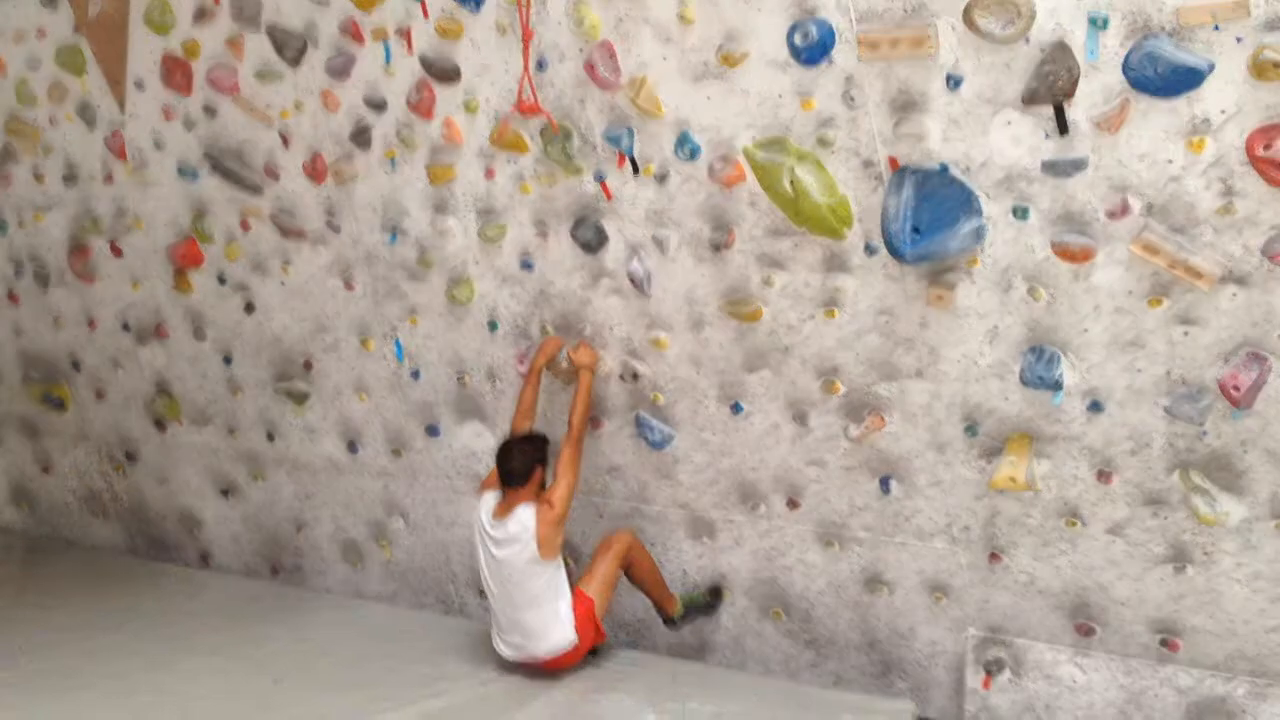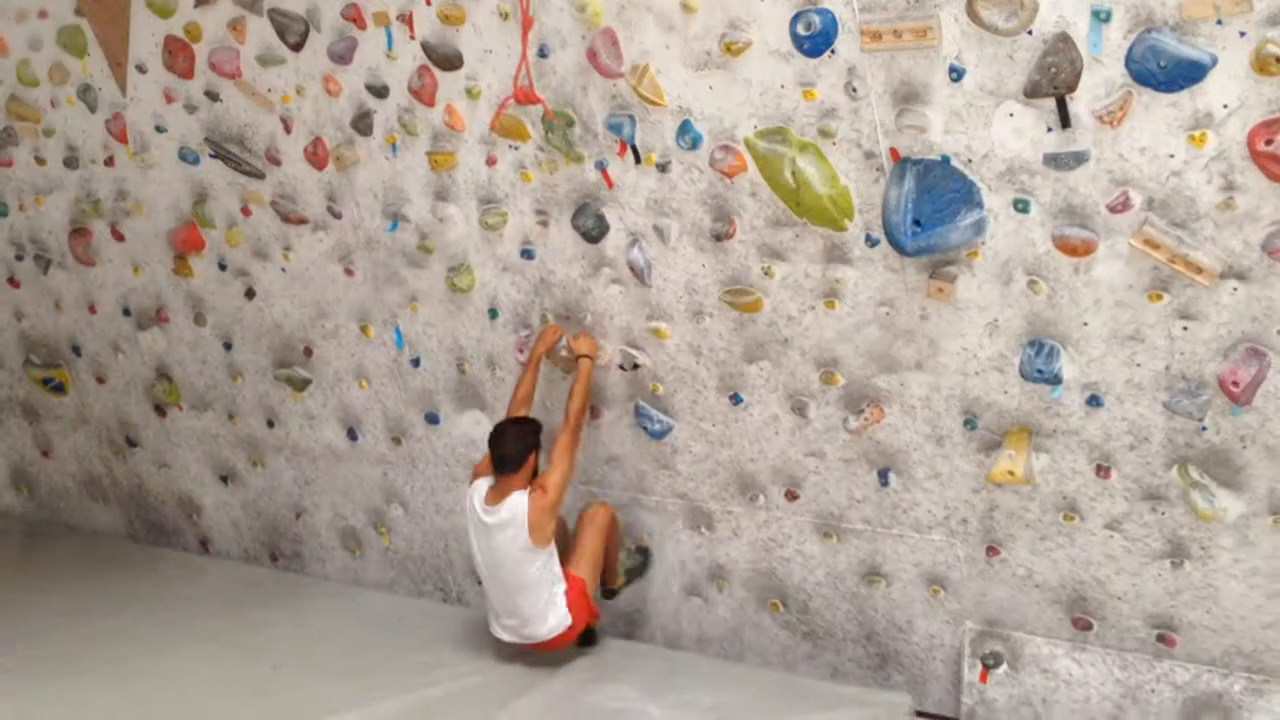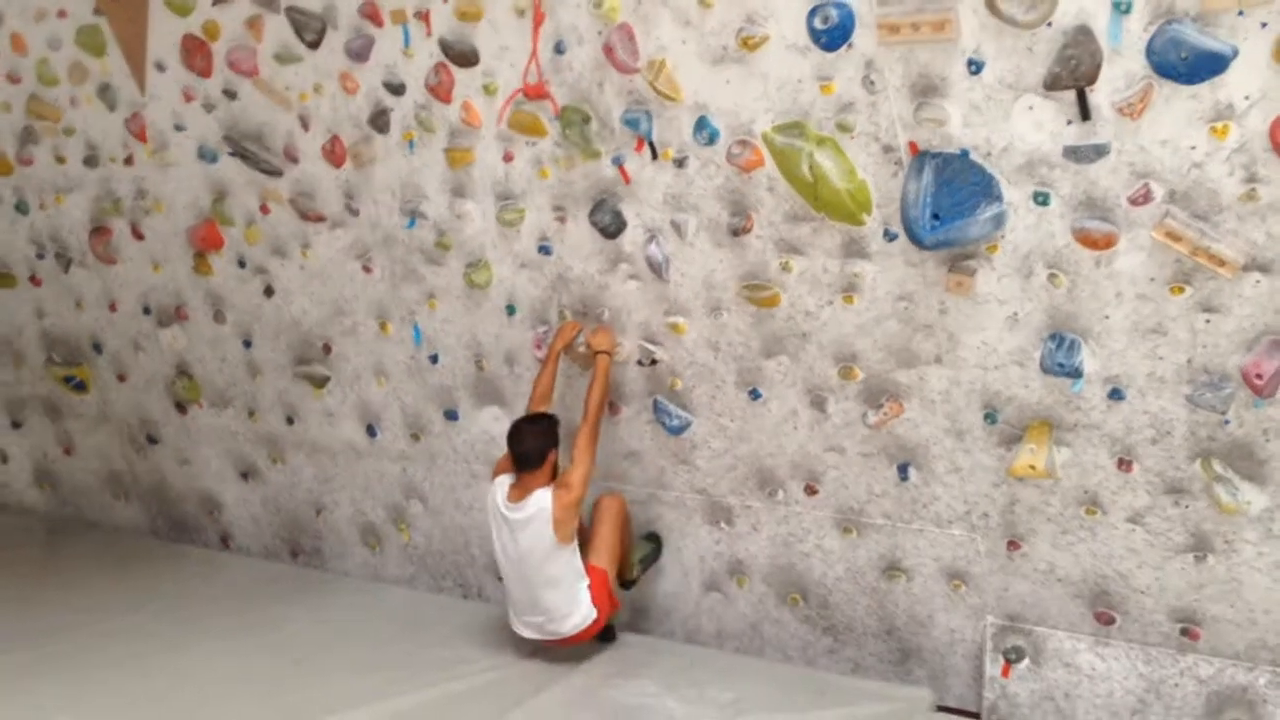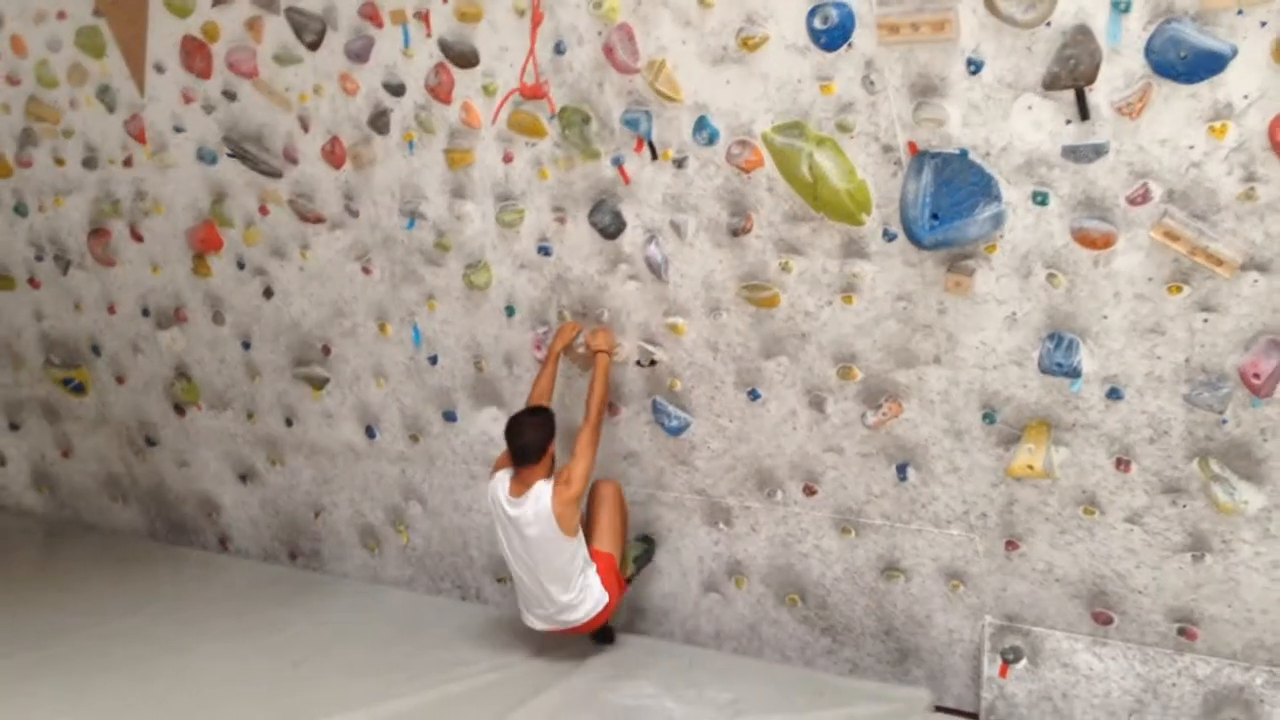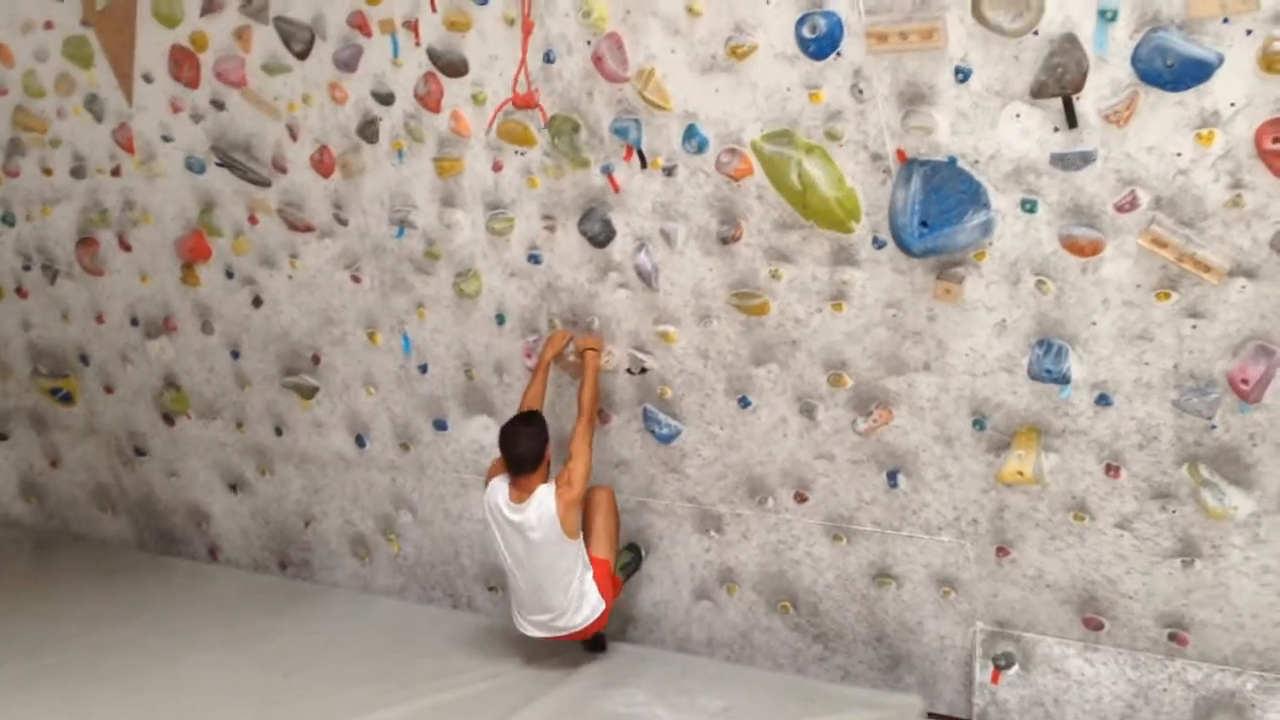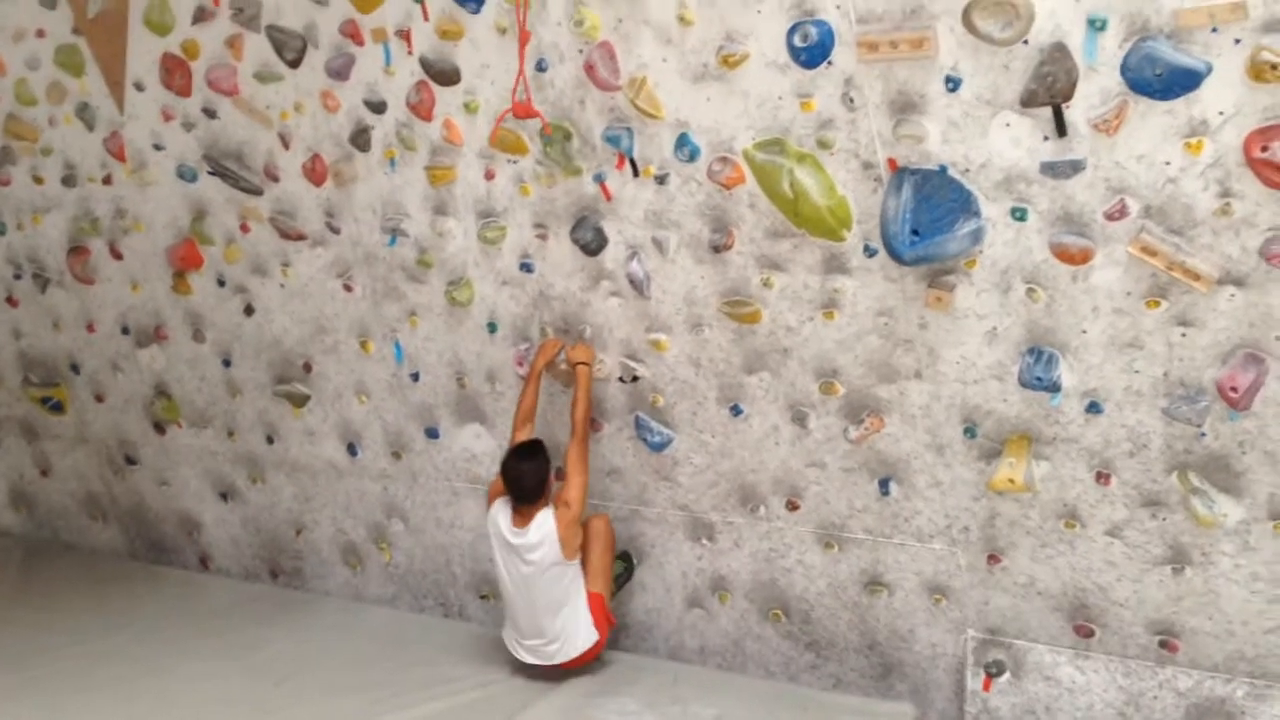
dt=0.2s
person 1, frame 1
left shoulder: (486, 502)
right shoulder: (545, 518)
left elbow: (519, 430)
right elbow: (574, 438)
left wrist: (537, 364)
right wrist: (585, 370)
left hip: (511, 648)
right hip: (560, 650)
right knee: (622, 541)
right ankle: (672, 608)
person 1, frame 2
left shoulder: (478, 486)
right shoulder: (539, 503)
left elbow: (517, 414)
right elbow: (571, 426)
left wrist: (537, 353)
right wrist: (585, 359)
left hip: (506, 629)
right hip: (555, 630)
right knee: (600, 515)
left ankle: (581, 626)
right ankle: (612, 580)
person 1, frame 3
left shoulder: (499, 484)
right shoulder: (561, 501)
left elbow: (535, 412)
right elbow: (590, 423)
left wrist: (556, 349)
right wrist: (603, 355)
left hip: (528, 626)
right hip: (577, 626)
right knee: (610, 503)
right ankle: (628, 570)
person 1, frame 4
left shoulder: (498, 481)
right shoulder: (563, 494)
left elbow: (532, 412)
right elbow: (593, 419)
left wrist: (556, 349)
right wrist: (602, 354)
left hip: (538, 619)
right hip: (590, 611)
right knee: (606, 488)
right ankle: (623, 568)
person 1, frame 5
left shoulder: (493, 486)
right shoulder: (564, 496)
left elbow: (524, 417)
right elbow: (586, 419)
left wrist: (547, 357)
right wrist: (590, 355)
left hip: (531, 626)
right hip: (584, 619)
right knee: (600, 494)
right ankle: (614, 573)
person 1, frame 6
left shoulder: (496, 510)
right shoulder: (563, 520)
left elbow: (521, 432)
right elbow: (579, 436)
left wrist: (538, 365)
right wrist: (582, 368)
left hip: (523, 650)
right hip: (579, 650)
right knee: (597, 523)
right ankle: (607, 583)
